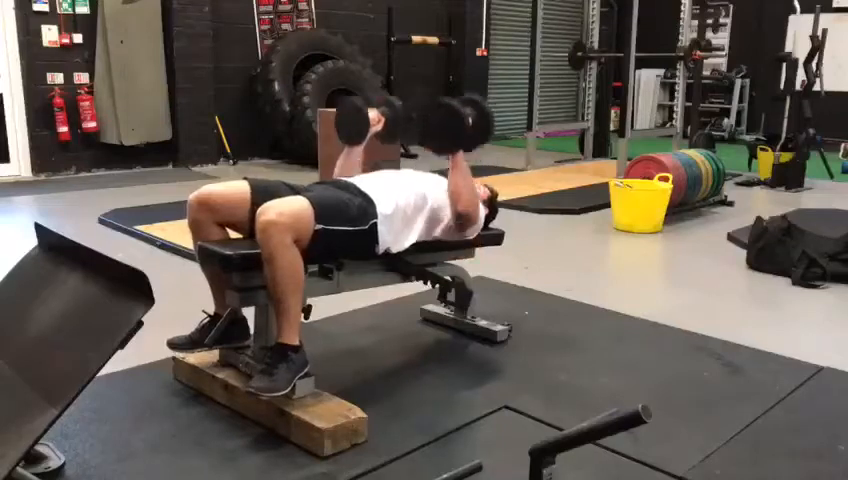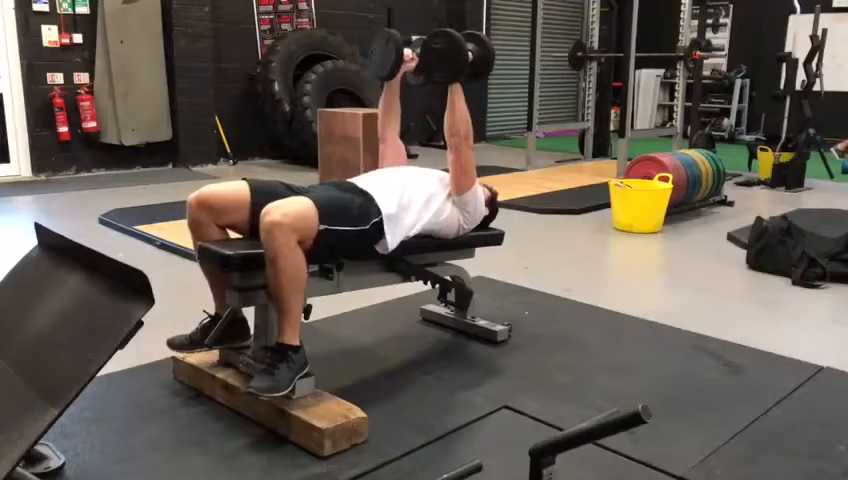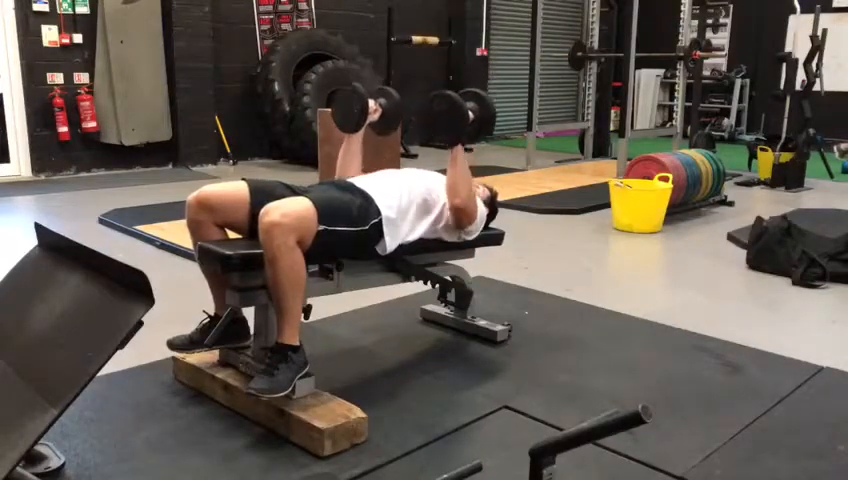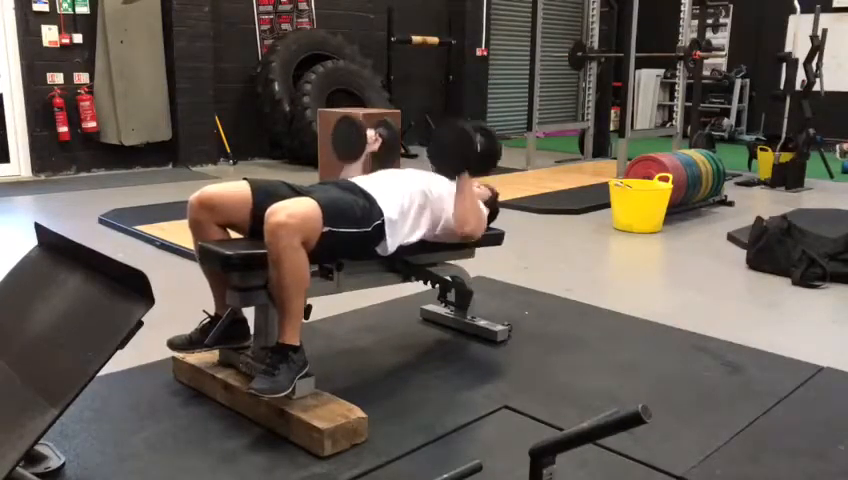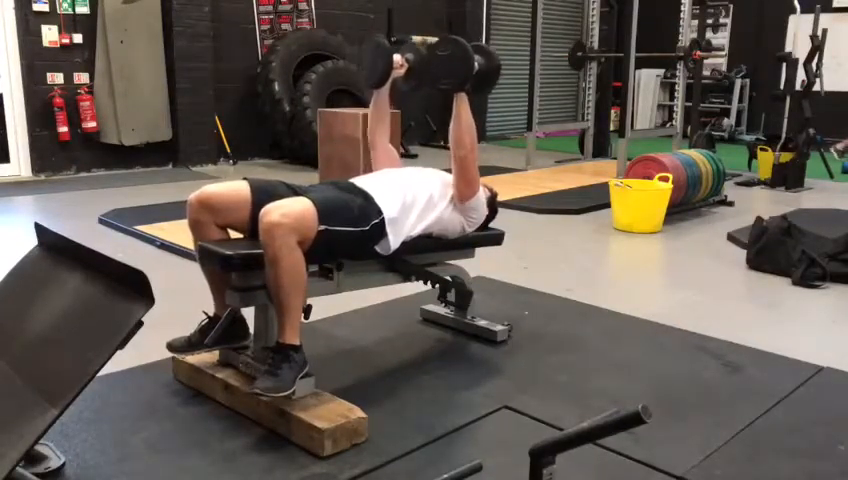
dt=1s
person 1, frame 1
left shoulder: (469, 213)
right shoulder: (419, 187)
left elbow: (464, 210)
right elbow: (342, 179)
left wrist: (457, 151)
right wrist: (360, 138)
left hip: (367, 215)
left knee: (273, 219)
right knee: (203, 201)
left ankle: (289, 350)
right ankle: (227, 321)
person 1, frame 2
left shoulder: (465, 211)
right shoulder: (419, 184)
left elbow: (460, 145)
right elbow: (388, 135)
left wrist: (455, 82)
right wrist: (395, 75)
left hip: (370, 215)
right hip: (331, 193)
left knee: (278, 222)
right knee: (203, 204)
left ankle: (290, 352)
right ankle: (228, 322)
person 1, frame 3
left shoulder: (469, 217)
right shoulder: (424, 185)
left elbow: (459, 203)
right elbow: (347, 176)
left wrist: (457, 142)
right wrist: (359, 125)
left hip: (370, 214)
left knee: (277, 223)
right knee: (202, 203)
left ankle: (290, 352)
right ankle: (228, 322)
person 1, frame 4
left shoulder: (471, 216)
right shoulder: (416, 188)
left elbow: (467, 229)
left wrist: (466, 172)
left hip: (371, 215)
left knee: (283, 220)
right knee: (204, 202)
left ankle: (290, 350)
right ankle: (228, 319)
person 1, frame 5
left shoulder: (467, 211)
right shoulder: (416, 183)
left elbow: (465, 155)
right elbow: (378, 141)
left wrist: (460, 92)
right wrist: (384, 80)
left hip: (371, 214)
left knee: (278, 223)
right knee: (203, 203)
left ankle: (289, 352)
right ankle: (227, 322)
